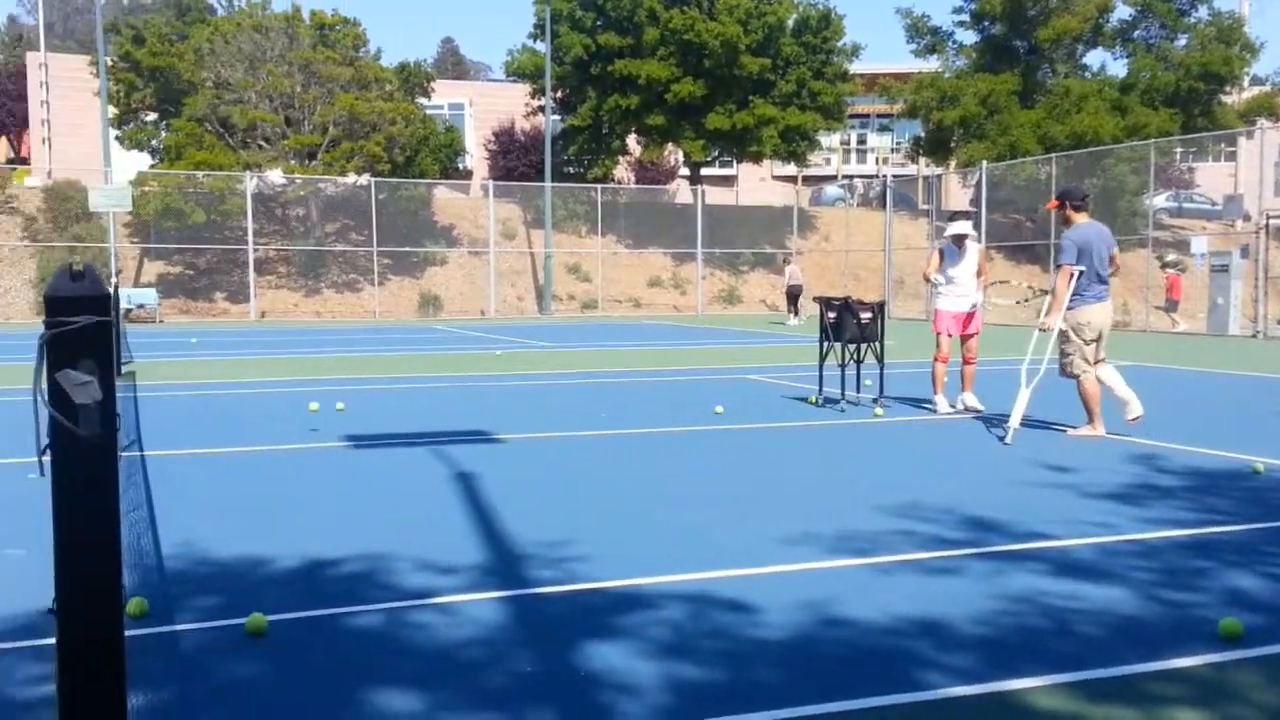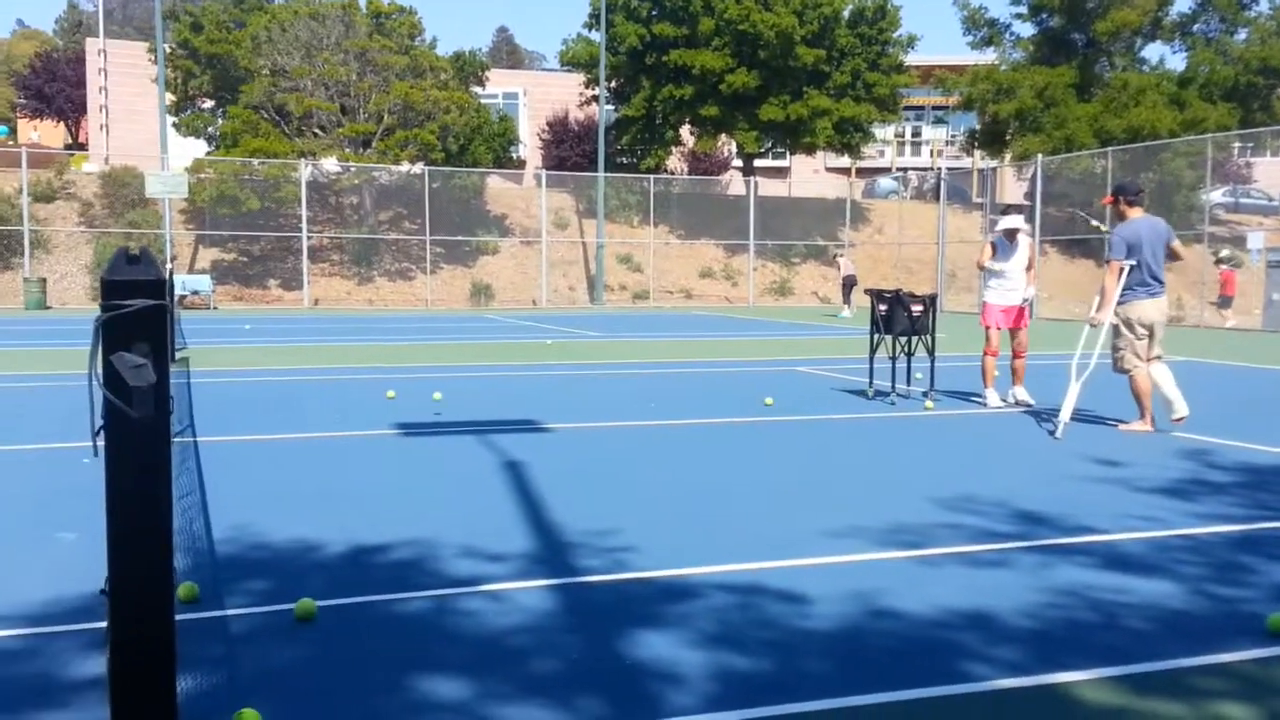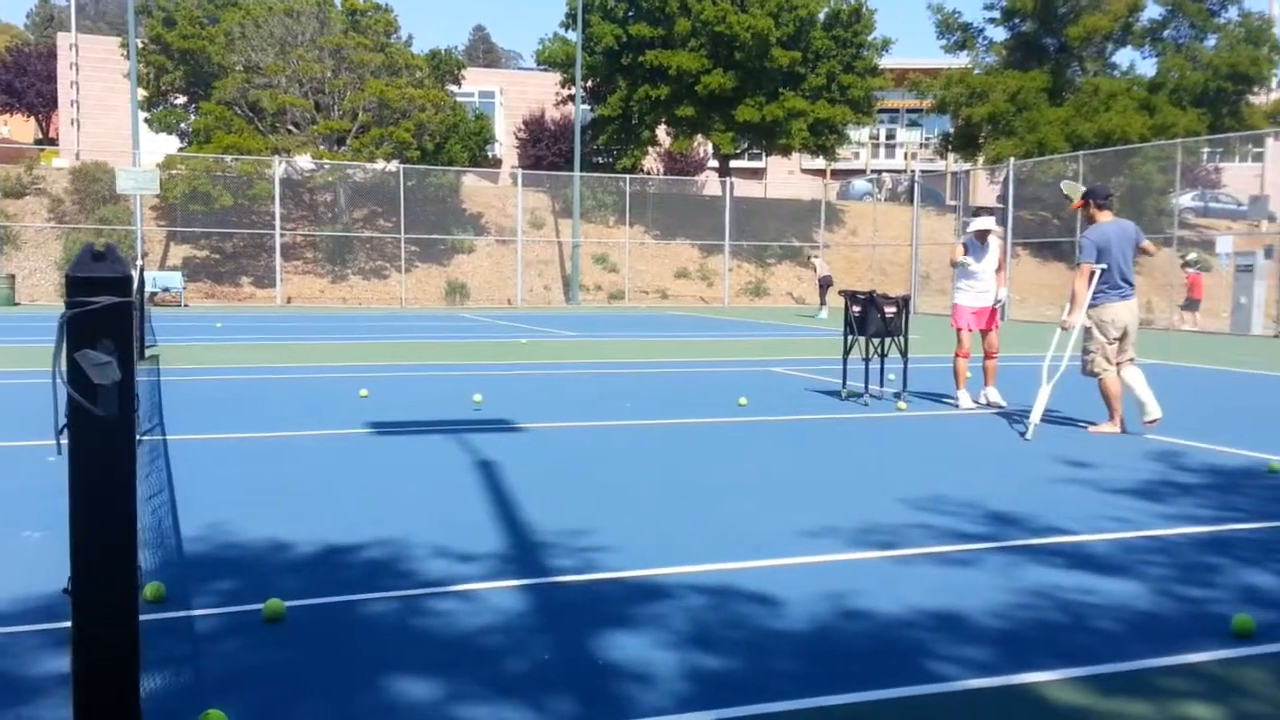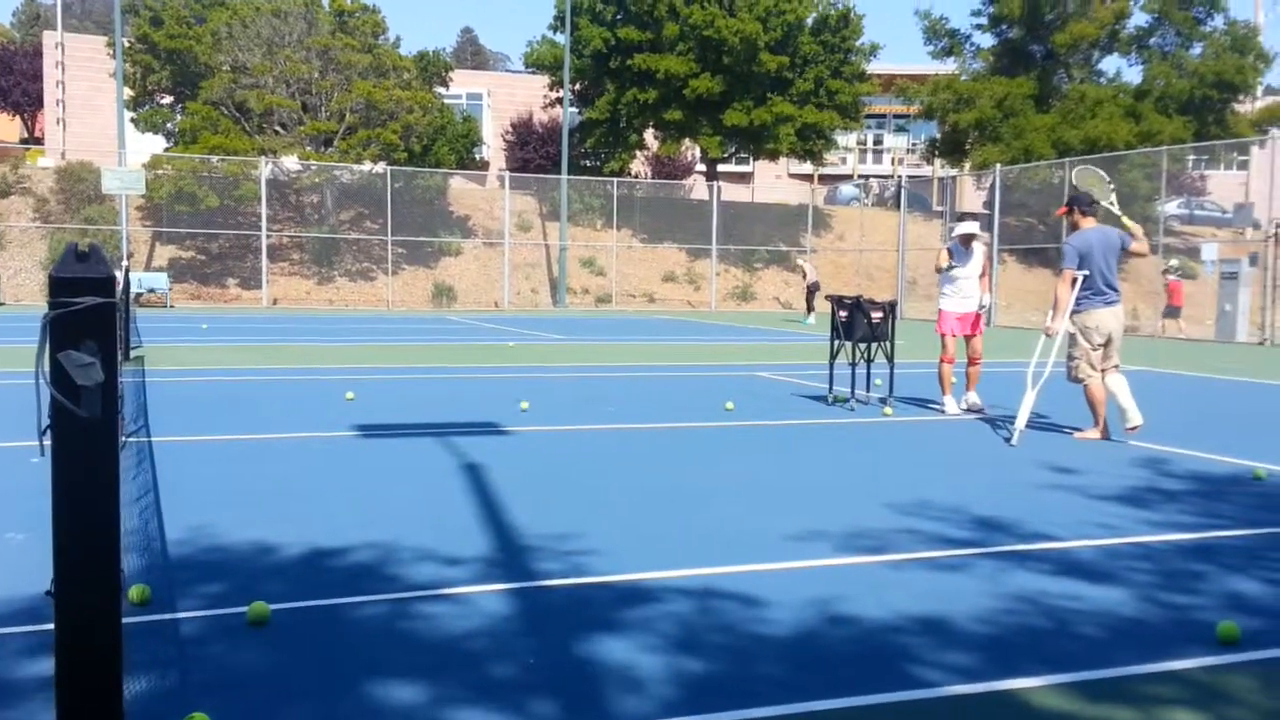
dt=0.3s
person 1, frame 1
left shoulder: (1070, 237)
right shoulder: (1103, 230)
left elbow: (1062, 279)
right elbow: (1115, 263)
left wrist: (1052, 315)
left hip: (1080, 311)
right hip: (1104, 306)
left knee: (1083, 370)
right knee: (1098, 362)
left ankle: (1095, 425)
right ankle: (1127, 397)
person 1, frame 2
left shoulder: (1120, 233)
right shoulder: (1161, 225)
left elbow: (1112, 275)
right elbow: (1180, 254)
left wrist: (1103, 310)
left hip: (1132, 307)
right hip: (1159, 302)
left knee: (1135, 365)
right knee: (1153, 359)
left ankle: (1146, 420)
right ankle: (1176, 401)
person 1, frame 3
left shoulder: (1090, 237)
right shoulder: (1129, 227)
left elbow: (1082, 277)
right elbow: (1151, 250)
left wrist: (1074, 313)
left hip: (1104, 309)
right hip: (1129, 305)
left knee: (1104, 368)
right knee: (1126, 362)
left ankle: (1115, 422)
right ankle: (1148, 403)
person 1, frame 4
left shoulder: (1072, 243)
right shoulder: (1114, 233)
left elbow: (1065, 283)
right elbow: (1144, 249)
left wrist: (1057, 319)
right wrist: (1136, 230)
left hip: (1088, 315)
right hip: (1115, 311)
left knee: (1089, 374)
right knee: (1110, 369)
left ankle: (1100, 428)
right ankle: (1130, 410)
person 2, frame 1
left shoulder: (977, 249)
right shoulder: (941, 251)
left elbow: (982, 274)
right elbow: (928, 272)
left wrist: (979, 293)
right wrist: (932, 277)
left hip: (969, 308)
right hip: (946, 307)
left knee: (970, 355)
right knee: (942, 353)
left ankle: (966, 396)
right ankle: (939, 398)
person 2, frame 2
left shoulder: (1027, 243)
right shoulder: (993, 244)
left elbow: (1031, 268)
right elbow: (981, 262)
left wrist: (1030, 287)
right wrist: (987, 265)
left hip: (1018, 302)
right hip: (994, 301)
left knee: (1020, 347)
right knee: (992, 347)
left ankle: (1017, 390)
right ankle: (989, 392)
person 2, frame 3
left shoulder: (997, 245)
right shoulder: (964, 245)
right elbow: (954, 260)
left wrist: (1001, 289)
right wrist: (959, 261)
left hip: (989, 303)
right hip: (965, 303)
left knee: (992, 349)
right knee: (964, 349)
left ankle: (989, 391)
right ankle: (961, 394)
person 2, frame 4
left shoulder: (982, 250)
right shoulder: (948, 251)
right elbow: (938, 267)
left wrist: (985, 294)
right wrist: (945, 266)
left hip: (973, 309)
right hip: (950, 308)
left knee: (976, 354)
right knee: (948, 354)
left ankle: (970, 396)
right ankle: (947, 399)
